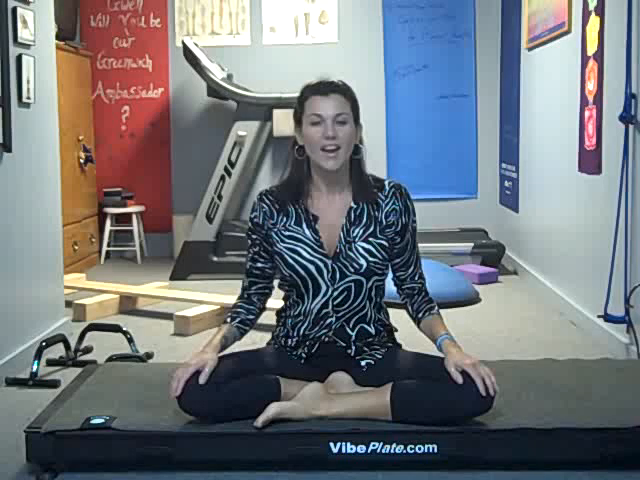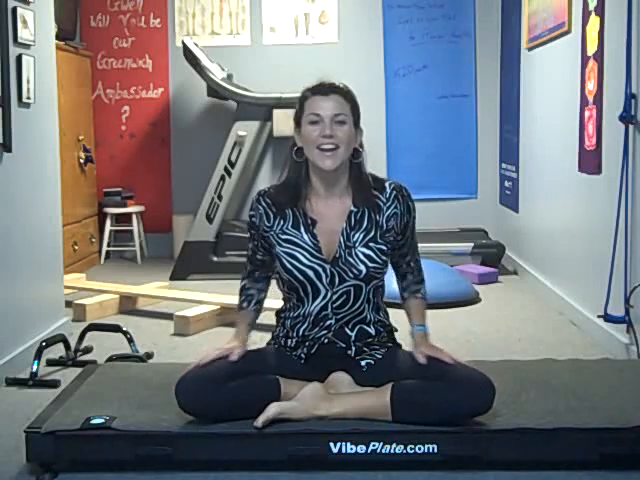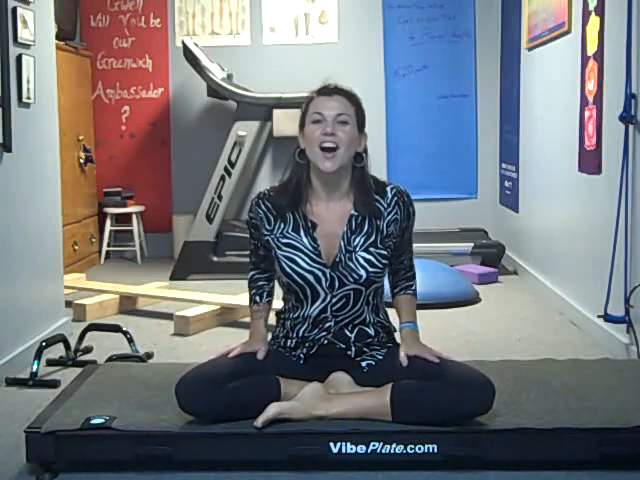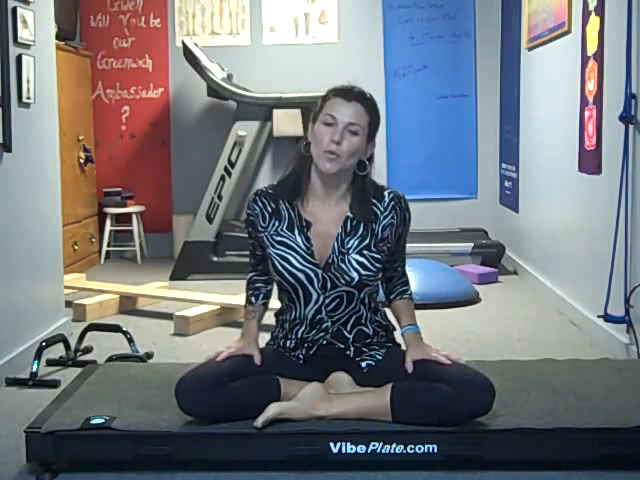
dt=0.3s
person 1, frame 1
left shoulder: (391, 201)
right shoulder: (271, 206)
left elbow: (412, 287)
right elbow: (254, 293)
left wrist: (449, 346)
right wrist: (213, 347)
left hip: (371, 355)
right hip: (294, 355)
left knee: (473, 393)
right knee: (195, 392)
left ankle: (316, 404)
right ankle: (338, 392)
person 1, frame 2
left shoulder: (391, 201)
right shoulder: (269, 206)
left elbow: (409, 272)
right elbow: (256, 275)
left wrist: (420, 333)
right wrist: (240, 334)
left hip: (371, 355)
right hip: (293, 354)
left knee: (476, 391)
right knee: (194, 390)
left ankle: (319, 404)
right ankle: (337, 391)
person 1, frame 3
left shoulder: (392, 204)
right shoulder: (268, 207)
left wrist: (409, 332)
right wrist: (257, 332)
left hip: (370, 354)
right hip: (294, 354)
left knee: (477, 392)
right knee: (192, 392)
left ankle: (318, 404)
right ankle: (340, 393)
person 1, frame 4
left shoulder: (388, 207)
right shoulder: (266, 205)
left wrist: (412, 336)
right wrist: (249, 334)
left hip: (369, 354)
right hip: (293, 354)
left knee: (476, 393)
right knee: (192, 392)
left ankle: (319, 404)
right ankle: (339, 390)
